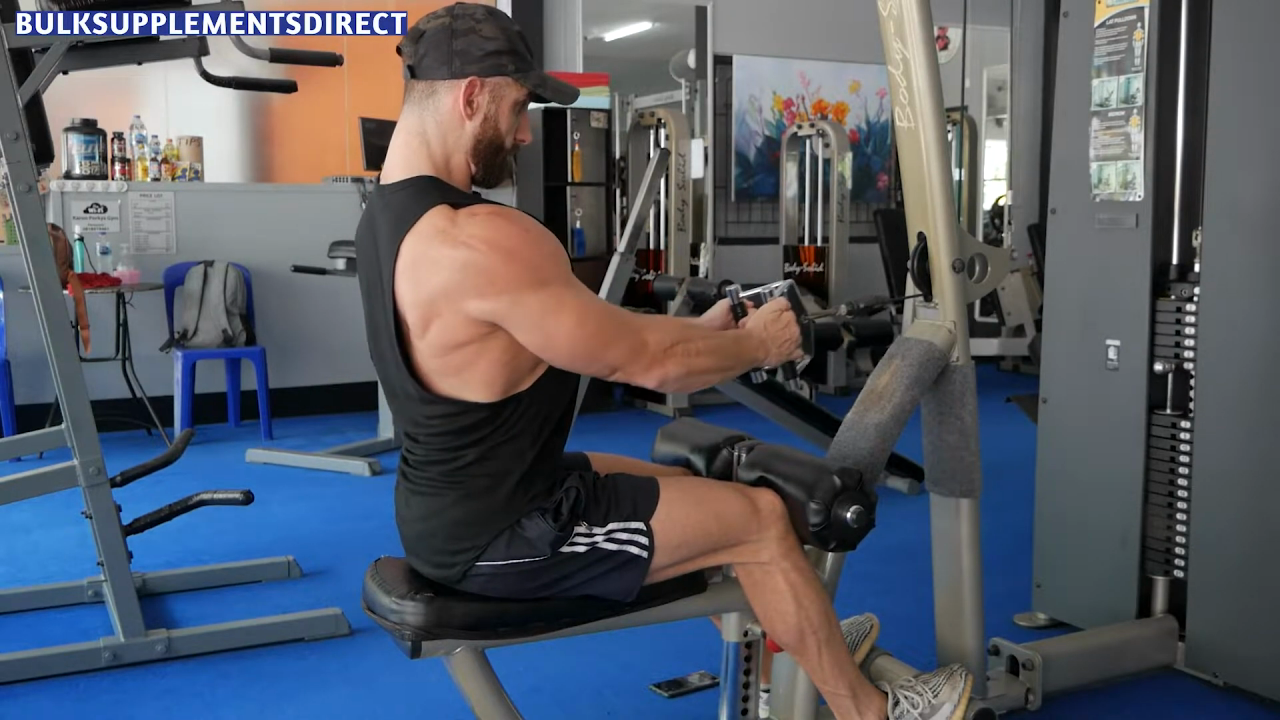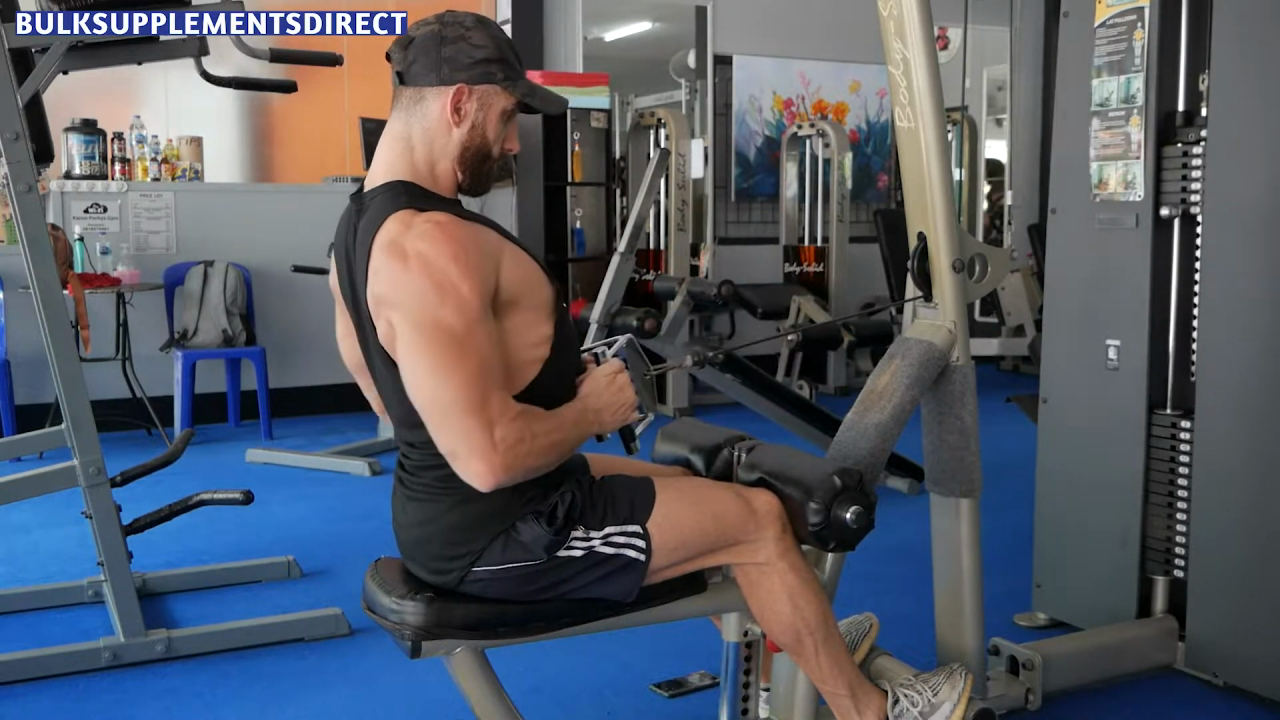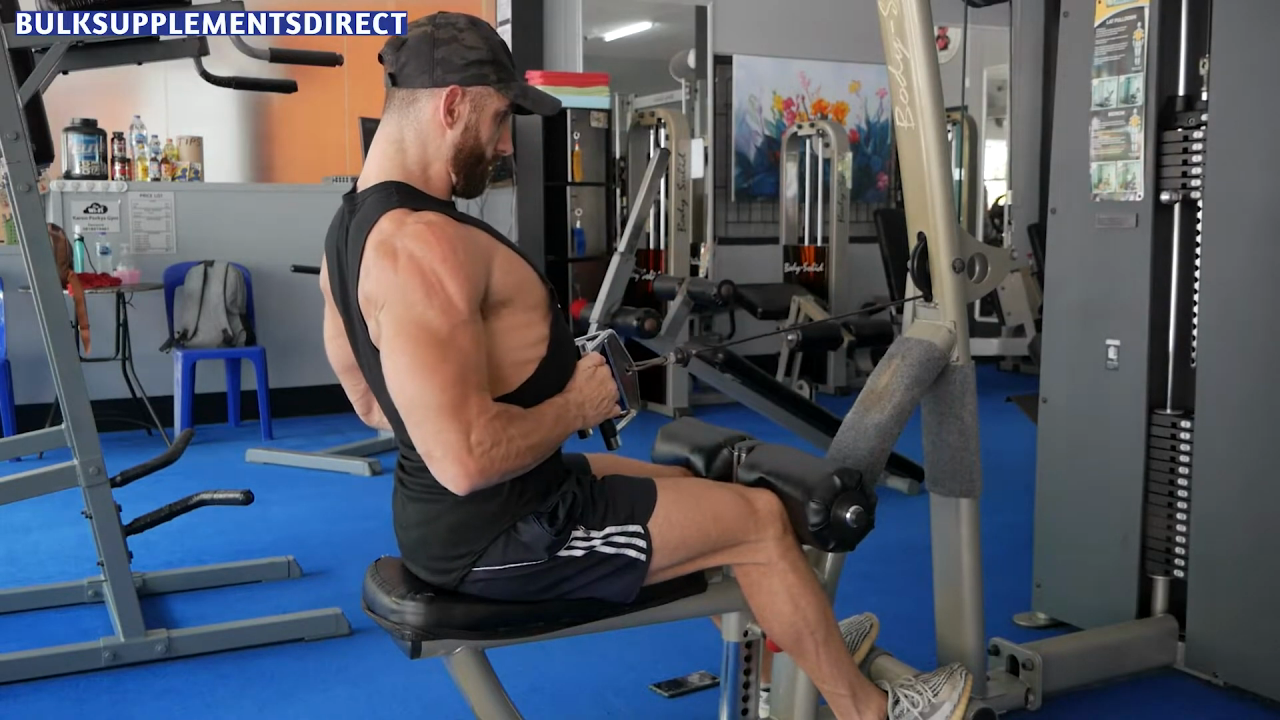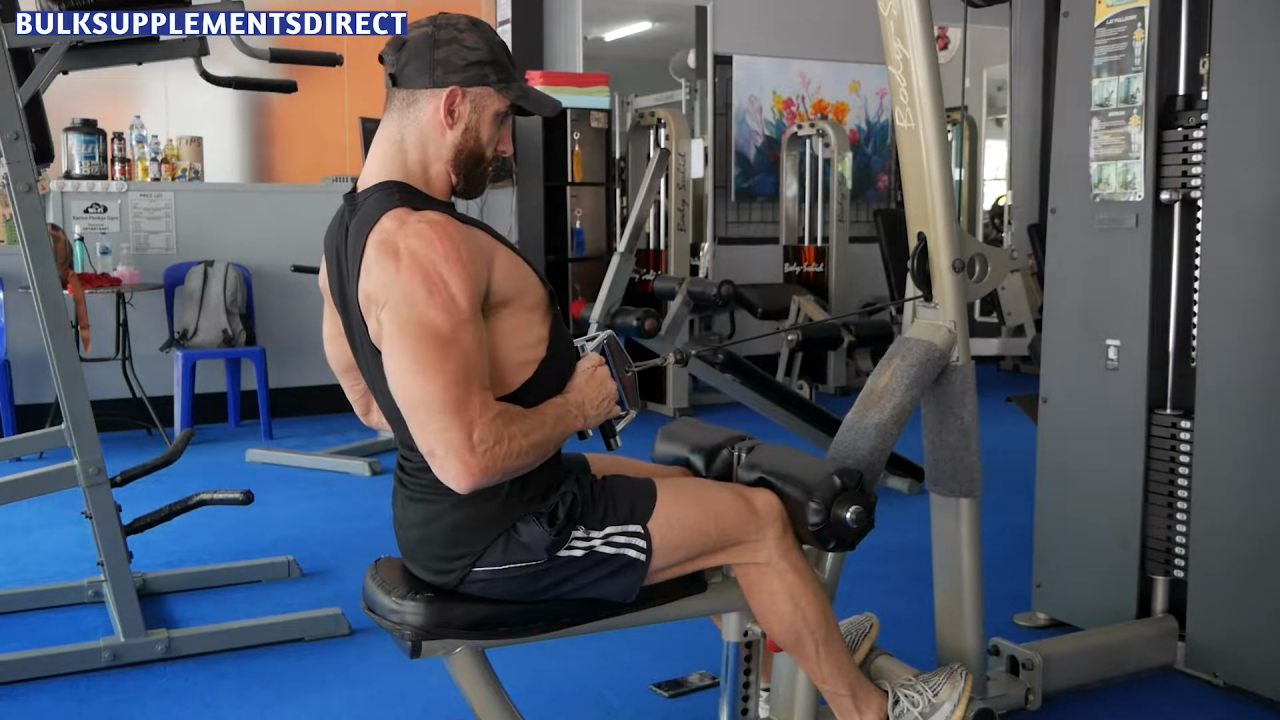
dt=0.4s
person 1, frame 1
left shoulder: (391, 214)
right shoulder: (478, 241)
left elbow: (575, 334)
right elbow: (651, 362)
left wrist: (700, 328)
right wrist: (756, 344)
left hip: (449, 504)
right hip: (503, 530)
left knee: (688, 487)
right knee: (761, 519)
left ankle: (810, 647)
person 1, frame 2
left shoulder: (367, 223)
right shoulder: (432, 245)
right elbow: (490, 455)
left wrist: (563, 379)
right wrist: (590, 413)
left hip: (443, 510)
right hip: (500, 533)
left knee: (690, 488)
right knee: (757, 519)
left ankle: (800, 649)
person 1, frame 3
left shoulder: (356, 226)
right shoulder: (423, 245)
right elbow: (467, 458)
left wrist: (551, 382)
right wrist: (577, 405)
left hip: (443, 515)
right hip: (500, 533)
left knee: (683, 486)
right knee: (758, 519)
left ankle: (798, 648)
person 1, frame 4
left shoulder: (355, 226)
right shoulder: (423, 244)
right elbow: (470, 457)
left wrist: (552, 380)
right wrist: (577, 406)
left hip: (441, 514)
right hip: (499, 533)
left knee: (684, 486)
right knee: (760, 519)
left ankle: (805, 646)
